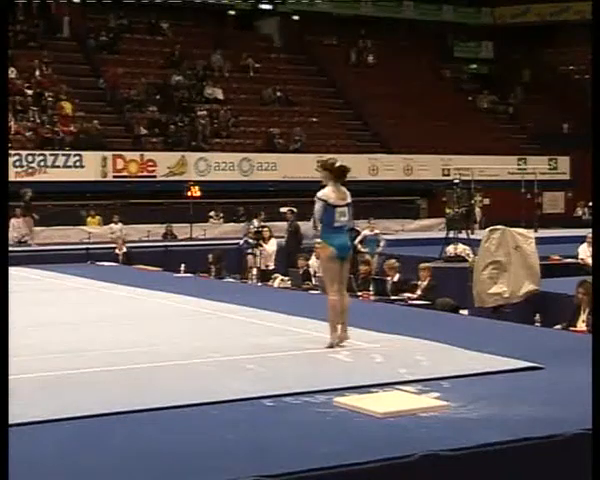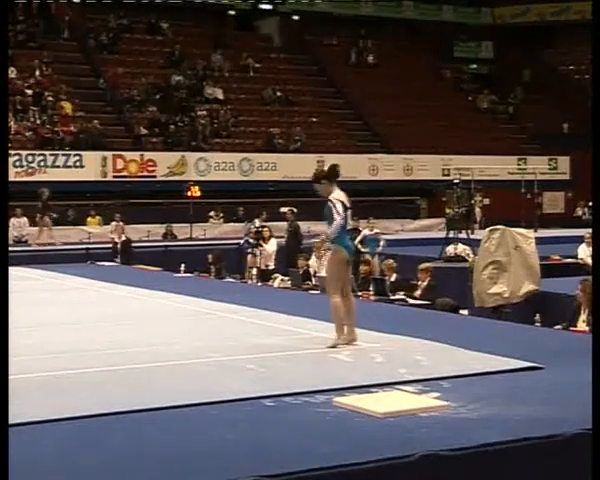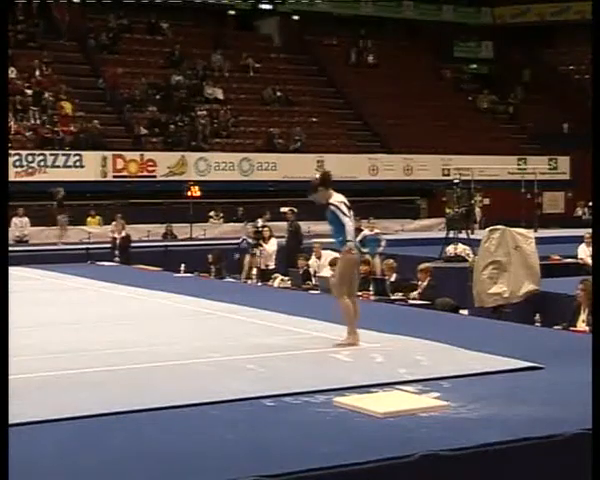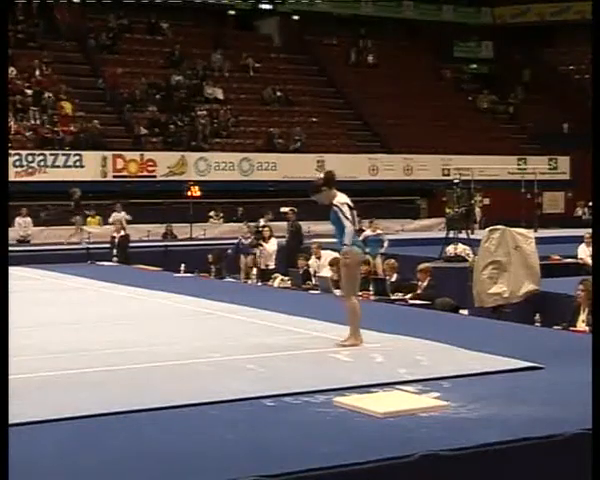
dt=0.3s
person 1, frame 1
left shoulder: (322, 194)
right shoulder: (346, 193)
left elbow: (316, 222)
left wrist: (313, 230)
left hip: (330, 244)
right hip: (345, 242)
left knee: (332, 291)
right knee: (342, 290)
left ankle: (334, 335)
right ankle: (343, 331)
person 1, frame 2
left shoulder: (334, 198)
right shoulder: (341, 196)
left elbow: (338, 222)
left wrist: (324, 238)
right wrist: (327, 239)
left hip: (339, 247)
right hip: (346, 246)
left knee: (334, 293)
right knee: (346, 292)
left ankle: (340, 336)
right ankle: (350, 333)
person 1, frame 3
left shoulder: (334, 202)
right shoulder: (337, 200)
left elbow: (349, 222)
left wrist: (350, 244)
left hip: (348, 249)
right hip: (348, 248)
left knee: (340, 293)
right knee: (350, 294)
left ankle: (352, 335)
right ankle: (353, 335)
person 1, frame 4
left shoulder: (338, 203)
right shoulder: (340, 200)
left elbow: (349, 226)
left wrist: (345, 249)
left hip: (351, 249)
right hip: (352, 249)
left knee: (349, 294)
right knee: (350, 294)
left ankle: (355, 336)
right ankle: (354, 335)
